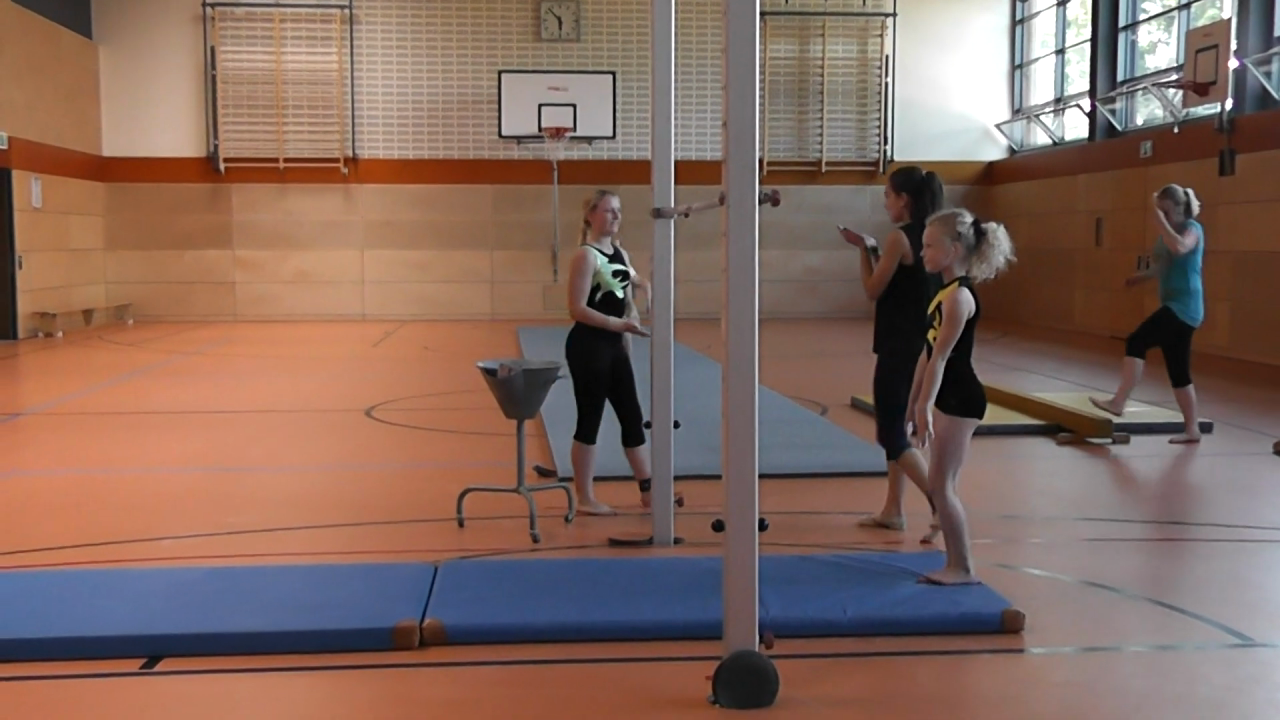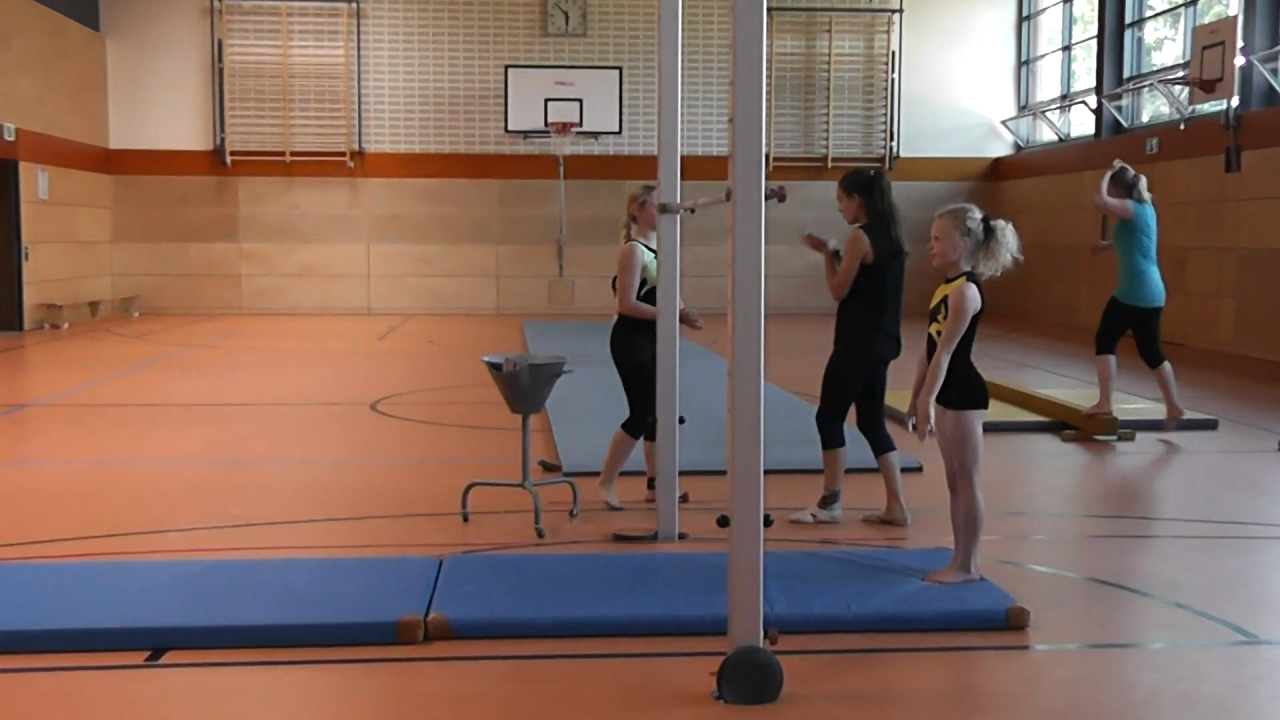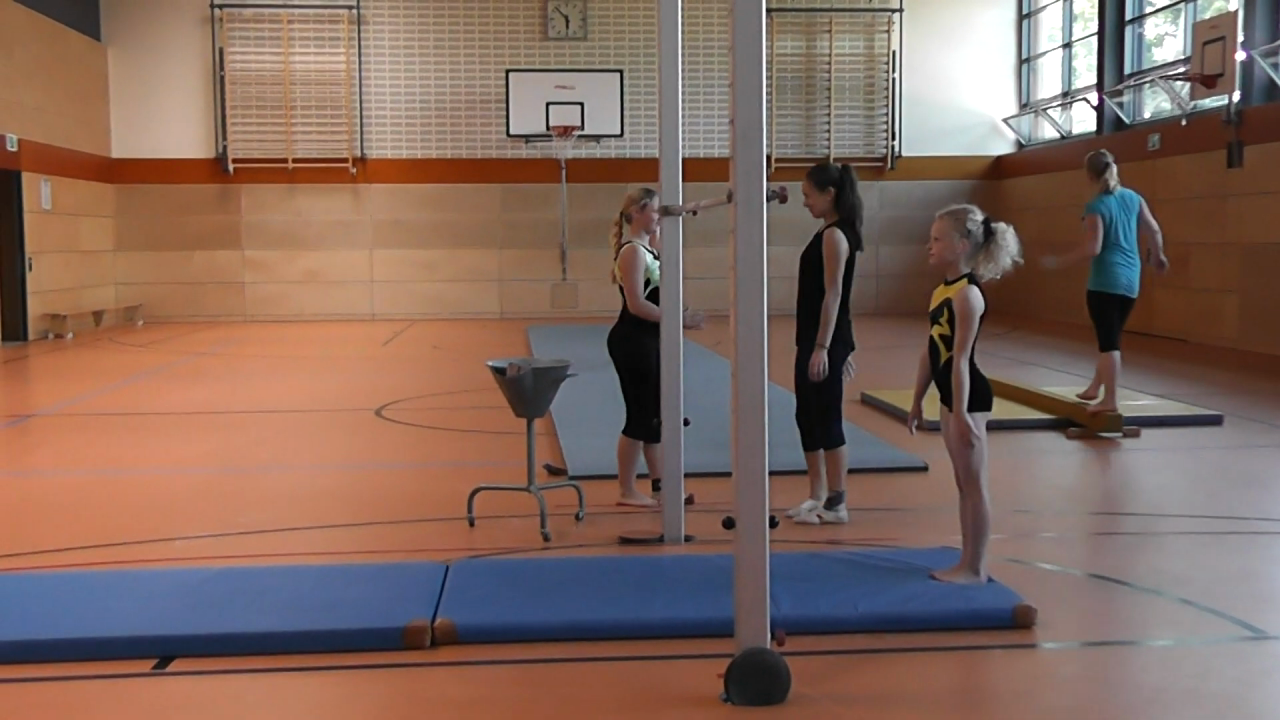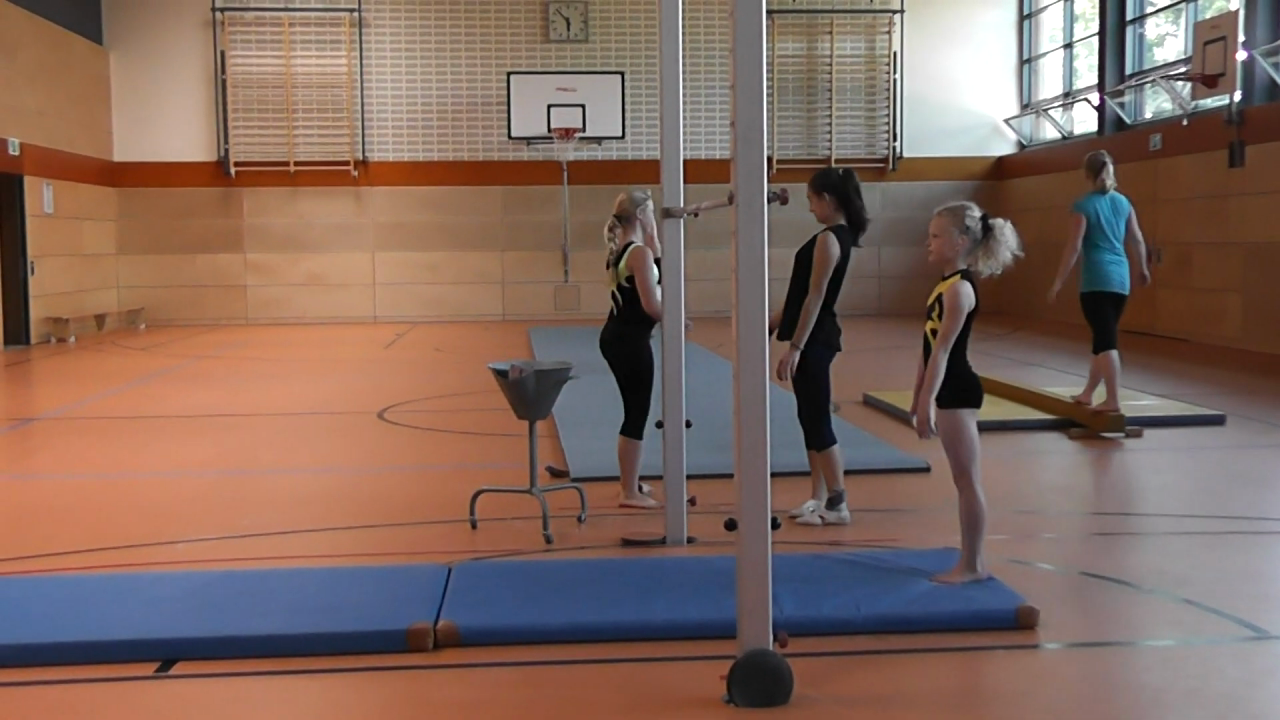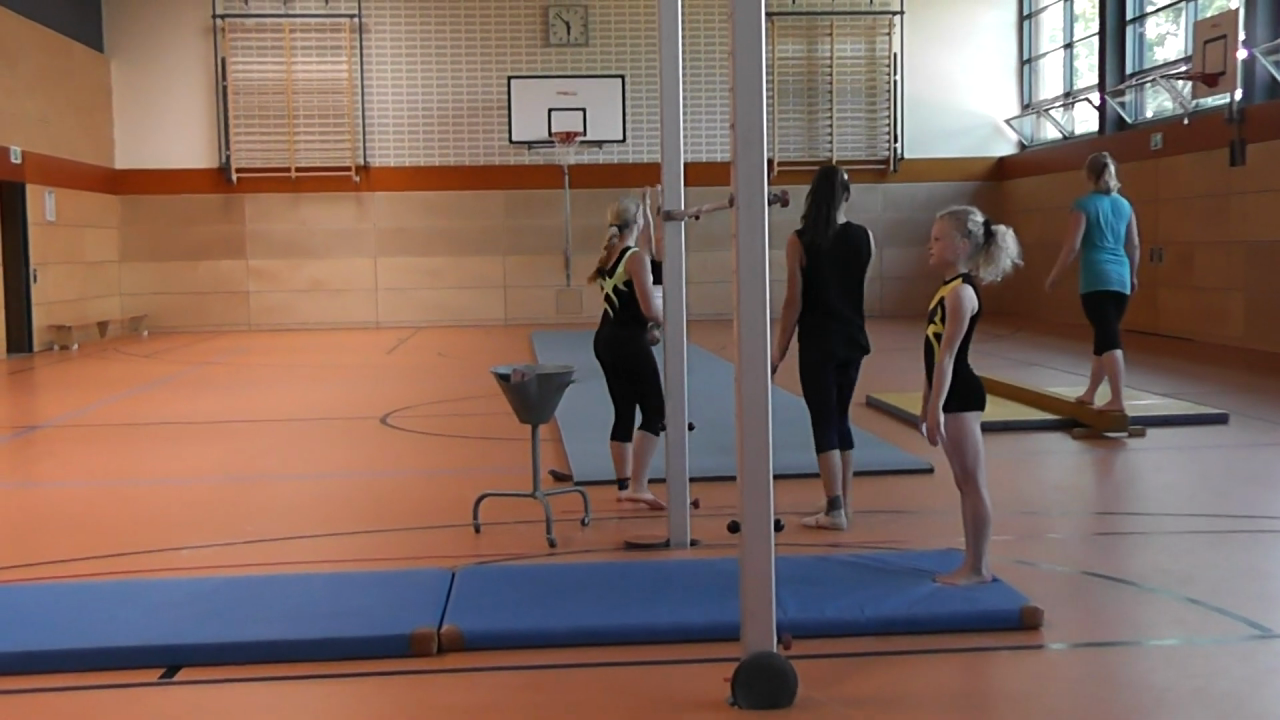
dt=0.5s
person 1, frame 1
left shoulder: (958, 297)
right shoulder: (943, 294)
left elbow: (940, 357)
right elbow: (926, 355)
left wrist: (925, 408)
right wrist: (914, 403)
left hip: (960, 399)
right hip: (945, 398)
left knee: (939, 485)
right knee: (940, 485)
left ankle: (964, 566)
right ankle: (953, 563)
person 1, frame 2
left shoulder: (965, 291)
right shoulder: (942, 290)
left elbow: (945, 351)
right elbow: (930, 351)
left wrist: (927, 401)
right wrist: (915, 399)
left hip: (963, 395)
right hip: (944, 393)
left knee: (967, 482)
right knee: (954, 481)
left ankle: (967, 566)
right ankle: (958, 562)
person 1, frame 3
left shoulder: (967, 294)
right shoulder: (940, 292)
left elbow: (961, 359)
right elbow: (930, 353)
left wrist: (962, 413)
right wrist: (916, 401)
left hip: (968, 397)
right hip: (950, 396)
left knee: (973, 484)
right knee: (963, 483)
left ankle: (975, 568)
right ankle: (966, 562)
person 1, frame 4
left shoulder: (959, 289)
right shoulder: (945, 287)
left elbow: (942, 351)
right elbow: (929, 349)
left wrist: (927, 403)
right wrist: (917, 397)
left hip: (956, 393)
right hip: (946, 392)
left knee: (967, 481)
right knee: (962, 480)
left ankle: (972, 565)
right ankle: (968, 562)
person 1, frame 5
left shoulder: (961, 293)
right shoulder: (947, 290)
left elbow: (948, 356)
left wrist: (936, 409)
right wrist: (927, 405)
left hip: (960, 397)
right hip: (950, 397)
left knee: (973, 484)
right knee: (963, 484)
left ankle: (978, 568)
right ankle: (972, 564)
person 2, frame 1
left shoulder: (899, 237)
right shoulder: (929, 238)
left elbow: (873, 291)
left wrist: (864, 250)
right wrist: (874, 250)
left hip: (900, 347)
right hip: (916, 345)
left knee: (891, 430)
right knee: (895, 424)
right ankle: (893, 510)
person 2, frame 2
left shoulder: (859, 237)
right shoulder: (889, 237)
left elbow: (839, 290)
left wrist: (828, 254)
right wrist: (833, 252)
left hip: (858, 343)
right hip: (881, 343)
left knee: (829, 418)
right knee: (873, 423)
left ankle: (830, 503)
right ankle: (895, 506)
person 2, frame 3
left shoulder: (833, 235)
right shoulder: (834, 232)
left elbow: (832, 295)
left wrist: (822, 348)
left hip: (825, 339)
right hip: (815, 337)
left knee: (826, 420)
right knee: (807, 418)
left ankle: (836, 504)
right ankle: (818, 496)
person 2, frame 4
left shoulder: (827, 239)
right shoulder: (837, 235)
left elbow: (814, 298)
left wrist: (794, 348)
right wrist: (773, 327)
left hip: (813, 340)
right hip: (816, 337)
left knee: (818, 421)
right knee: (813, 419)
left ankle: (838, 505)
right ankle: (820, 498)
person 2, frame 5
left shoulder: (800, 240)
right shoulder: (864, 236)
left elbow: (794, 301)
right elbow: (857, 290)
left wrist: (780, 349)
left hip: (819, 341)
right hip: (853, 339)
left knee: (824, 423)
right knee: (840, 419)
left ankle: (835, 511)
right ankle: (843, 501)
person 3, frame 1
left shoulder: (621, 254)
right shoulder: (585, 255)
right elbow: (577, 309)
left wrist: (634, 320)
right wrist: (620, 325)
left hip: (615, 346)
right hip: (588, 347)
left knee: (633, 417)
right knee: (589, 420)
left ankle: (647, 489)
right ankle: (585, 498)
person 3, frame 2
left shoulder: (660, 247)
right shoulder: (632, 251)
right elbow: (626, 304)
left wrist: (680, 313)
left hip: (653, 339)
right hip: (631, 340)
left knee: (656, 414)
right knee: (641, 415)
left ankle: (653, 485)
right ankle: (606, 483)
person 3, frame 3
left shoulder: (649, 248)
right shoulder: (632, 252)
left elbow: (657, 295)
right elbow: (636, 304)
right wrist: (677, 319)
left hip: (647, 340)
right hip: (631, 341)
left knee: (655, 414)
right knee: (640, 416)
left ankle: (659, 486)
right ankle: (627, 490)
person 3, frame 4
left shoulder: (618, 250)
right shoulder: (639, 252)
right elbow: (651, 305)
left hip: (614, 335)
right hip: (631, 339)
left knee: (633, 411)
right knee: (637, 414)
left ankle: (630, 483)
right ankle: (629, 492)
person 3, frame 5
left shoulder: (608, 255)
right shoulder: (636, 257)
right elbow: (649, 308)
right wrist: (661, 322)
left hip: (606, 339)
right hip: (629, 341)
left knee: (623, 412)
right knee: (655, 411)
left ankle: (625, 485)
right ankle: (638, 486)
person 4, frame 1
left shoulder: (1192, 228)
right shoulder: (1167, 231)
left elbow: (1179, 248)
left wrist: (1161, 220)
right wrist: (1141, 276)
left hip: (1183, 306)
right hip: (1173, 307)
left knee: (1135, 343)
right knee: (1178, 370)
left ankle: (1118, 402)
right ankle: (1192, 429)
person 4, frame 2
left shoulder: (1131, 209)
right shoulder: (1144, 208)
left elbow: (1100, 201)
left wrist: (1108, 174)
right wrist: (1108, 245)
left hip: (1132, 292)
right hip: (1153, 291)
left knee: (1104, 341)
right knee: (1152, 352)
left ankle: (1105, 404)
right ankle: (1173, 406)
person 4, frame 3
left shoulder: (1096, 207)
right shoulder: (1132, 197)
left elbow: (1093, 249)
right elbow: (1154, 230)
left wrist: (1059, 261)
right wrist: (1158, 255)
left hip: (1105, 280)
right hip: (1130, 280)
left knee: (1108, 339)
right knee: (1111, 337)
left ankle: (1109, 400)
right ankle: (1094, 388)
person 4, frame 4
left shoulder: (1083, 205)
right shoulder: (1122, 202)
left elbow: (1074, 248)
right elbow: (1138, 240)
left wrist: (1058, 283)
right wrist: (1142, 269)
left hip: (1096, 280)
right hip: (1120, 279)
left knee: (1105, 339)
right knee: (1104, 337)
left ankle: (1112, 400)
right ankle: (1088, 393)
person 4, frame 5
left shoulder: (1084, 204)
right shoulder: (1124, 204)
left elbow: (1073, 246)
right elbow: (1134, 245)
left wrist: (1053, 276)
right wrist: (1132, 276)
left hip: (1097, 279)
right hip: (1121, 279)
left knee: (1109, 339)
right knee: (1105, 337)
left ankle: (1117, 400)
right ankle: (1090, 393)
